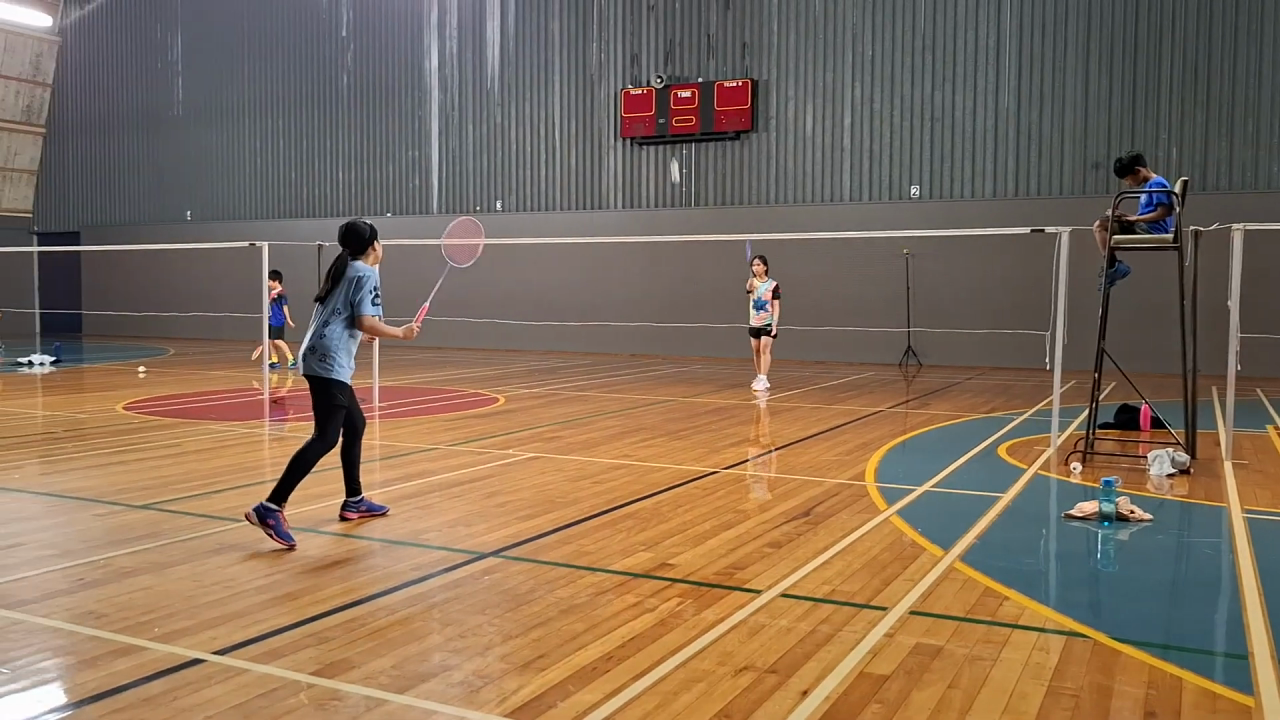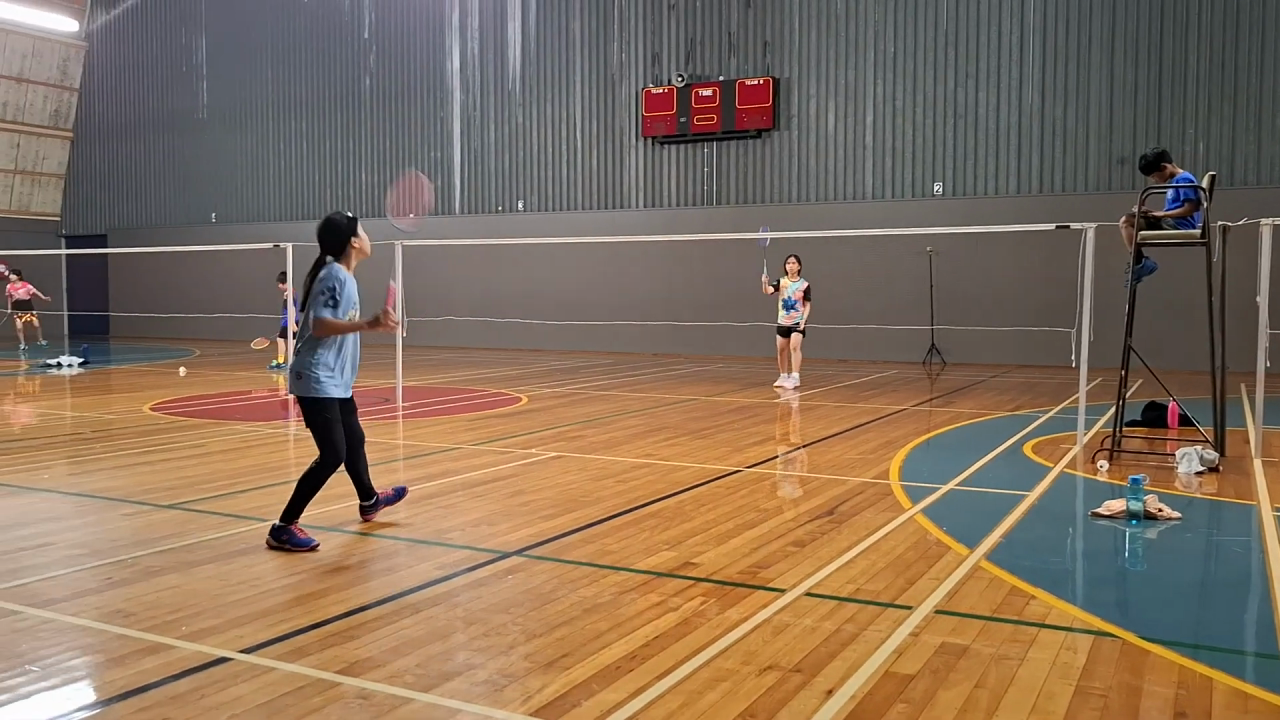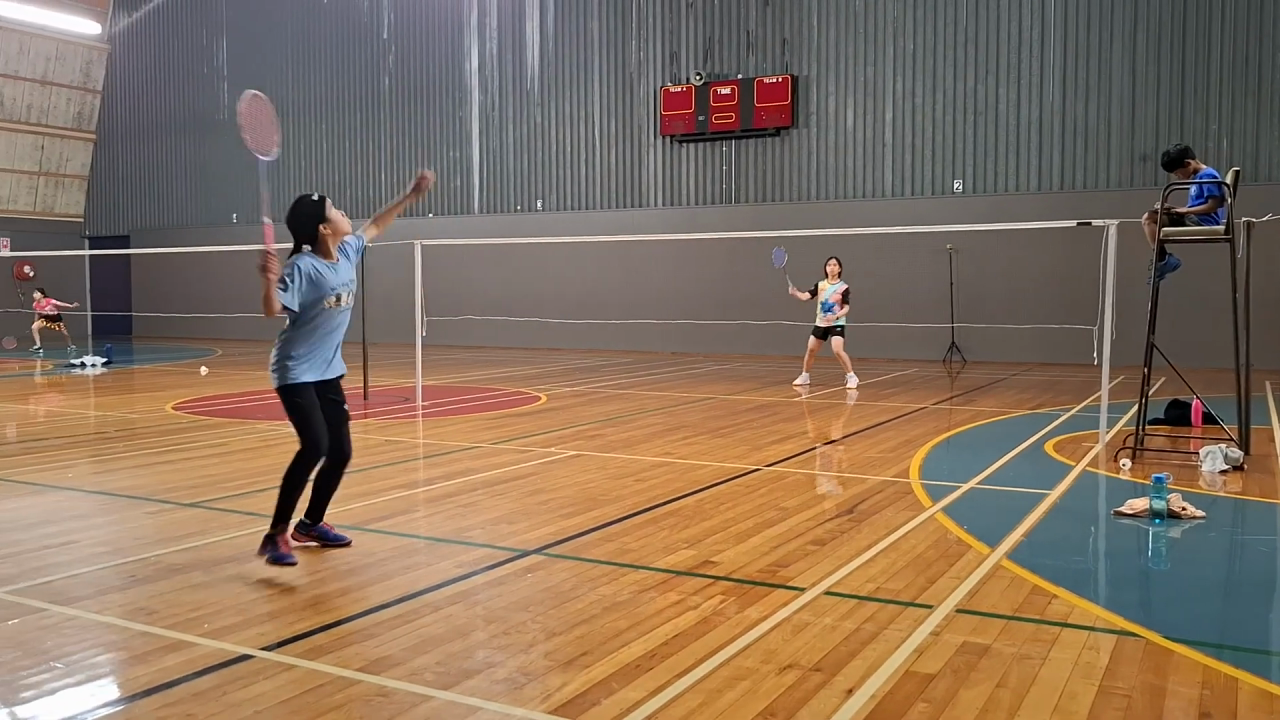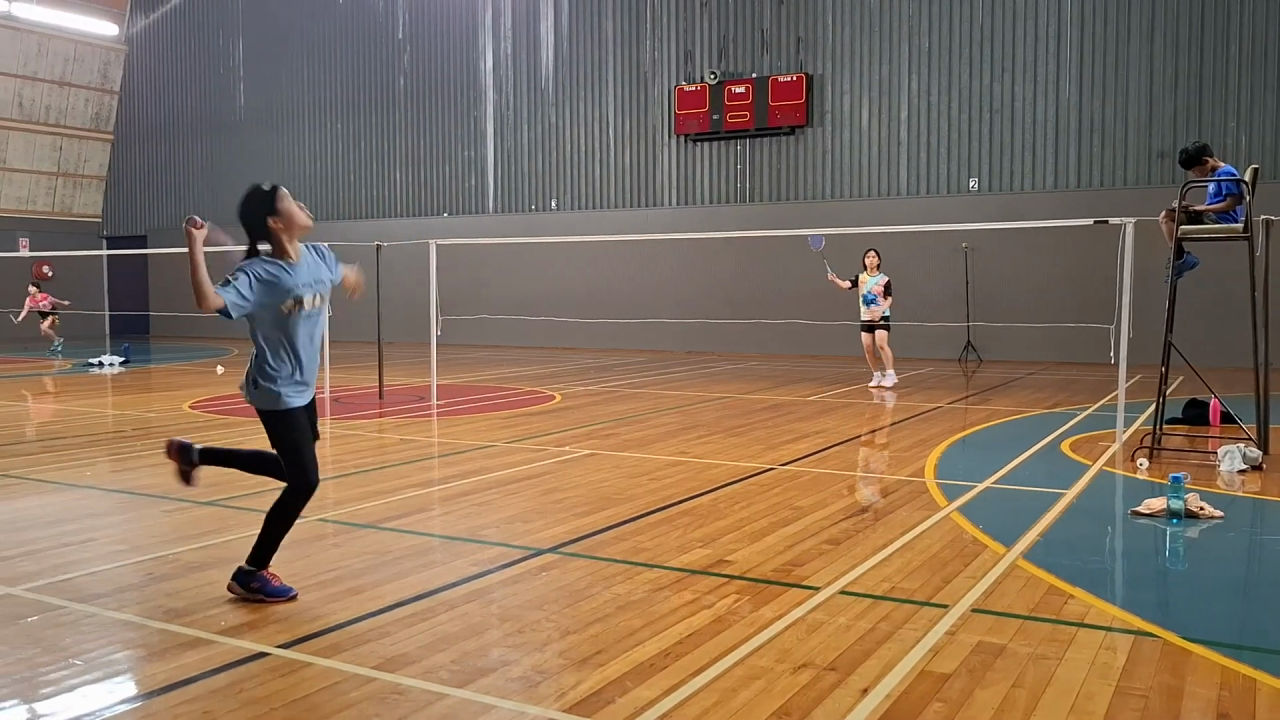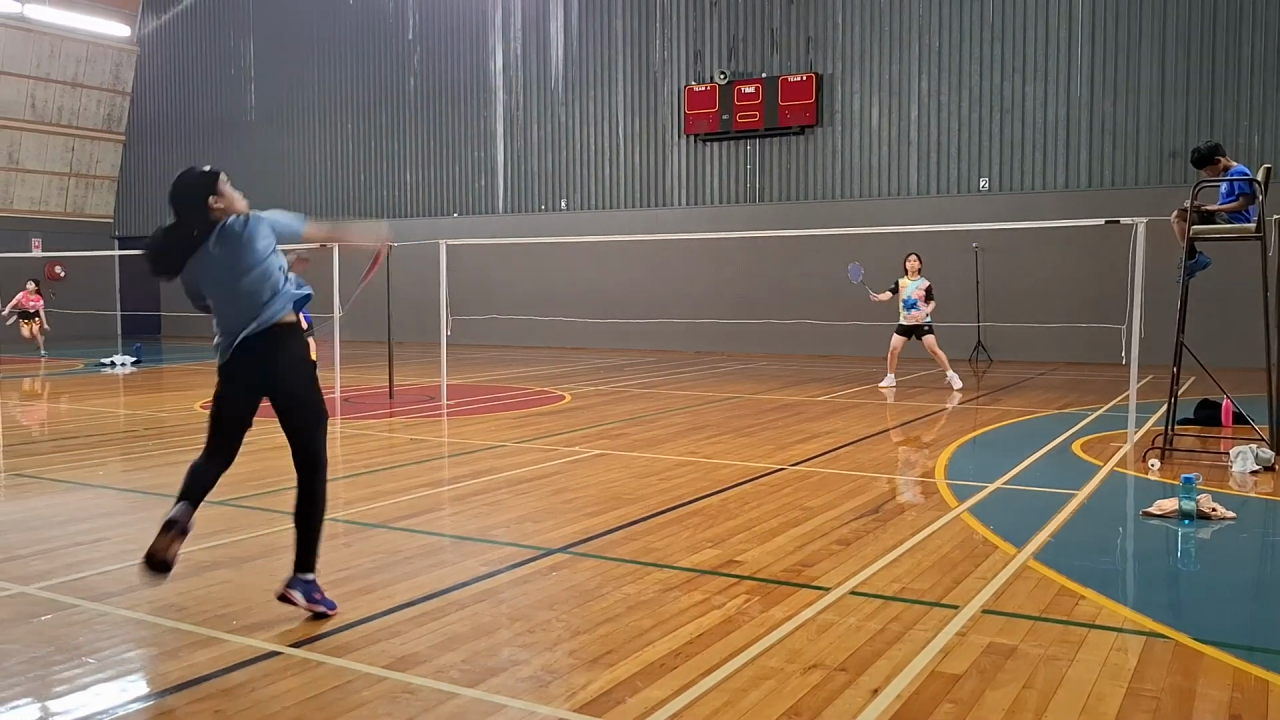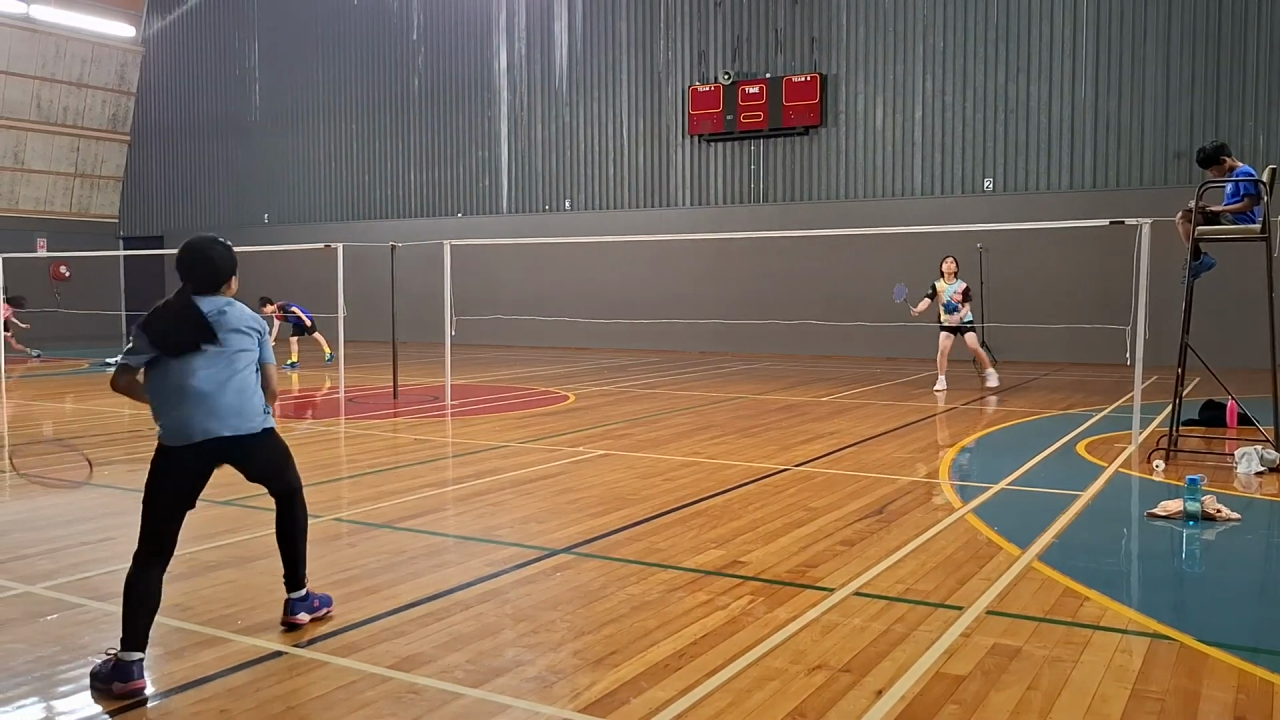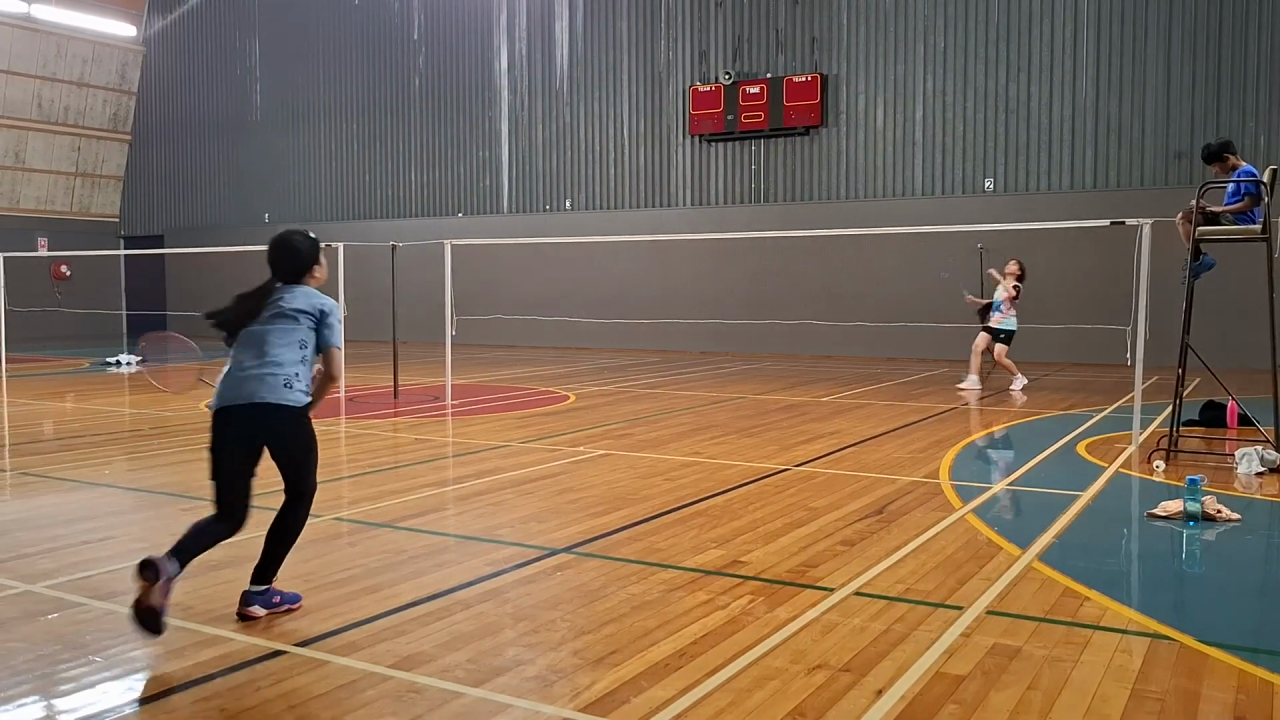
dt=0.3s
person 1, frame 1
left shoulder: (343, 272)
right shoulder: (366, 273)
right elbow: (366, 322)
left wrist: (358, 336)
right wrist: (400, 332)
left hip: (325, 360)
right hip: (330, 362)
left knee: (355, 425)
right knee: (326, 438)
left ankle: (354, 501)
right ankle: (270, 507)
person 1, frame 2
left shoulder: (342, 276)
right shoulder: (334, 277)
right elbow: (319, 327)
left wrist: (374, 323)
right wrist: (367, 325)
left hip: (337, 380)
right hip: (316, 382)
left knee: (353, 440)
right knee: (334, 455)
left ankle: (369, 500)
right ankle: (284, 527)
person 1, frame 3
left shoulder: (347, 253)
right shoulder: (302, 266)
left elbow: (373, 226)
right elbow: (272, 309)
left wrist: (412, 195)
right wrist: (268, 279)
left hip: (328, 369)
right hip: (297, 372)
left knee: (340, 453)
right knee: (316, 447)
left ankle: (311, 524)
right ankle: (277, 534)
person 1, frame 4
left shoulder: (317, 256)
right shoulder: (257, 273)
left elbow: (347, 281)
right elbow: (209, 303)
right wrist: (195, 251)
left hip: (301, 386)
right hip: (278, 391)
left knee: (295, 468)
right knee: (305, 480)
left ankle: (193, 454)
right ankle: (251, 573)
person 1, frame 5
left shoulder: (192, 265)
right shoulder: (254, 224)
right elbow: (312, 231)
left hip: (234, 363)
right hip: (278, 349)
left knee: (215, 456)
right knee: (311, 463)
left ankle: (179, 516)
right ankle: (303, 578)
person 1, frame 6
left shoulder: (157, 322)
right shoulder: (248, 320)
left elbow: (122, 382)
right elbow: (268, 385)
left hip: (182, 440)
right hip: (249, 430)
left knee: (153, 552)
right knee: (289, 496)
left ankle: (129, 662)
right ankle: (298, 598)
person 1, frame 7
left shoulder: (256, 305)
right shoulder: (324, 306)
right elbow: (332, 374)
right wrist: (306, 405)
left hip: (231, 404)
right hip: (282, 404)
left knee: (229, 515)
right knee: (301, 493)
left ankle: (166, 567)
right ankle: (259, 591)
